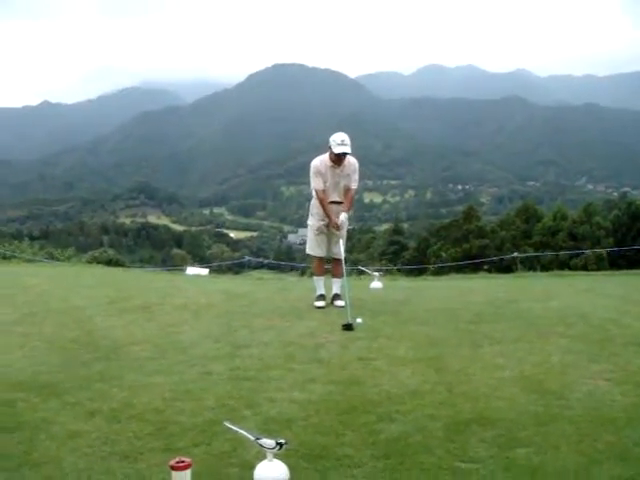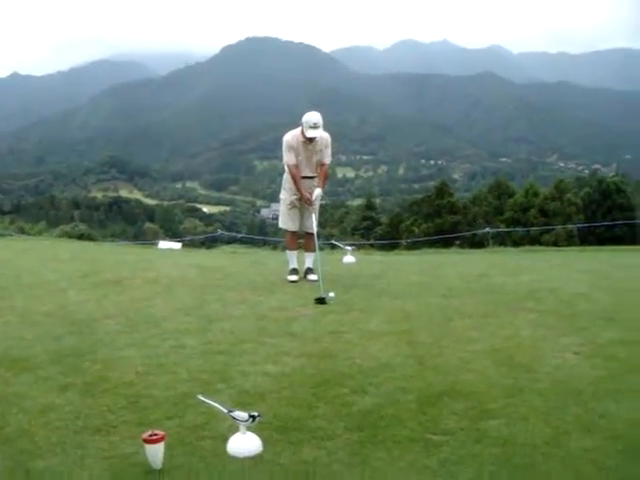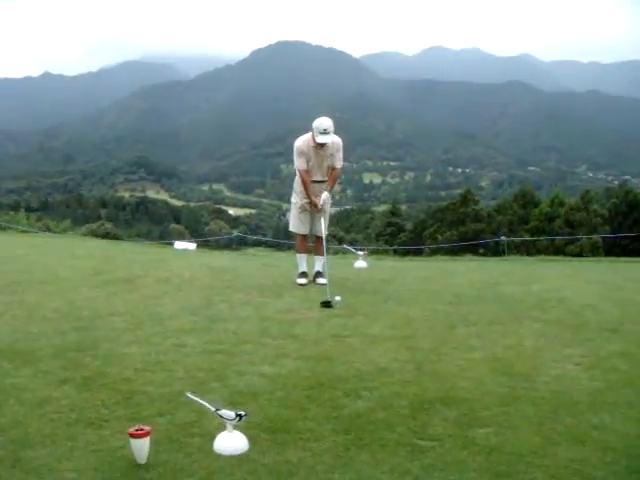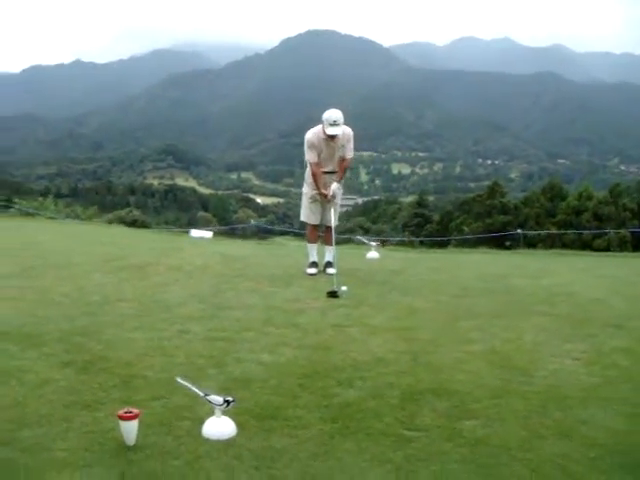
dt=0.4s
person 1, frame 1
left shoulder: (353, 163)
right shoulder: (317, 164)
left elbow: (351, 191)
right elbow: (320, 194)
left wrist: (344, 213)
right wrist: (330, 217)
left hip: (340, 210)
right hip: (320, 209)
left knee: (338, 255)
right knee: (318, 254)
left ankle: (336, 293)
right ankle: (320, 293)
person 1, frame 2
left shoulder: (325, 138)
right shoulder: (289, 138)
left elbow: (325, 166)
right elbow: (293, 168)
left wrist: (320, 188)
right wrist: (302, 193)
left hip: (313, 184)
right hip: (293, 183)
left knee: (311, 229)
right knee: (290, 228)
left ankle: (309, 266)
right ankle: (293, 267)
person 1, frame 3
left shoulder: (337, 142)
right shoulder: (300, 143)
left elbow: (336, 170)
right elbow: (303, 173)
left wrist: (327, 192)
right wrist: (311, 197)
left hip: (324, 188)
right hip: (303, 188)
left knee: (320, 233)
right knee: (301, 231)
left ankle: (318, 270)
right ankle: (302, 270)
person 1, frame 4
left shoulder: (347, 133)
right shoulder: (311, 136)
left elbow: (346, 160)
right elbow: (314, 165)
left wrist: (335, 183)
right wrist: (321, 189)
left hip: (335, 179)
right hip: (314, 179)
left knee: (331, 223)
right knee: (312, 222)
left ankle: (329, 260)
right ankle: (312, 260)
